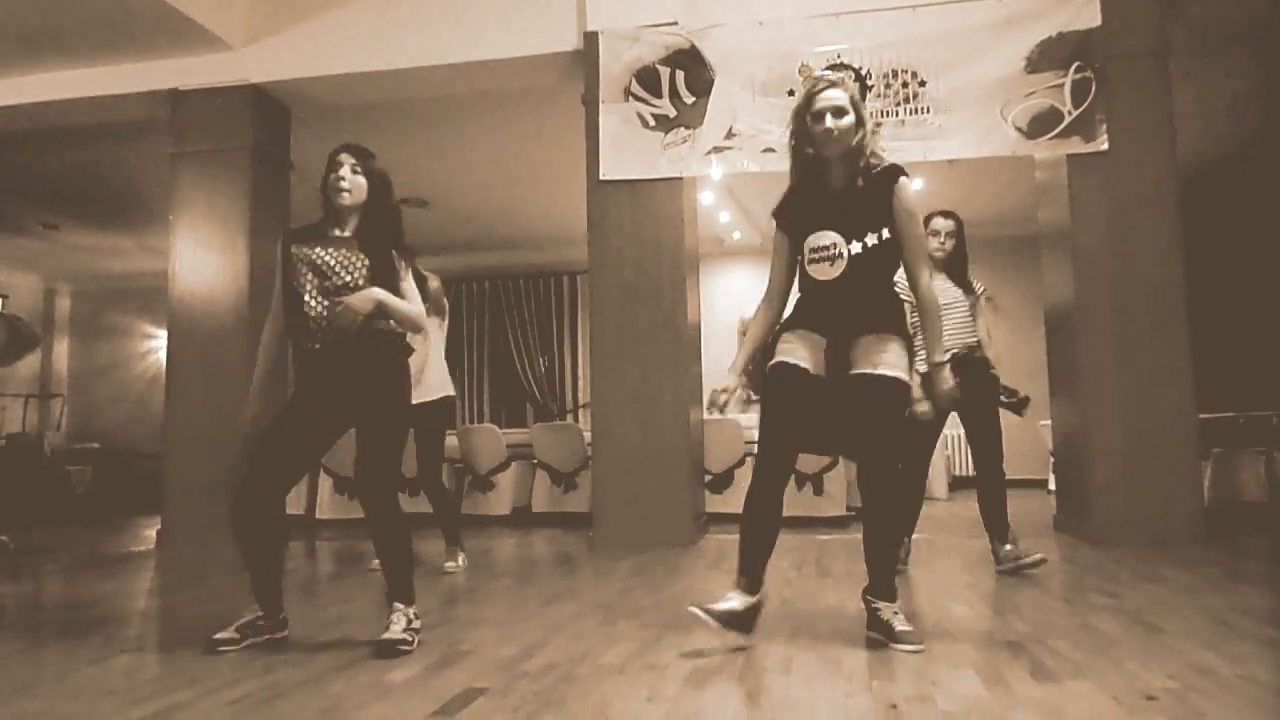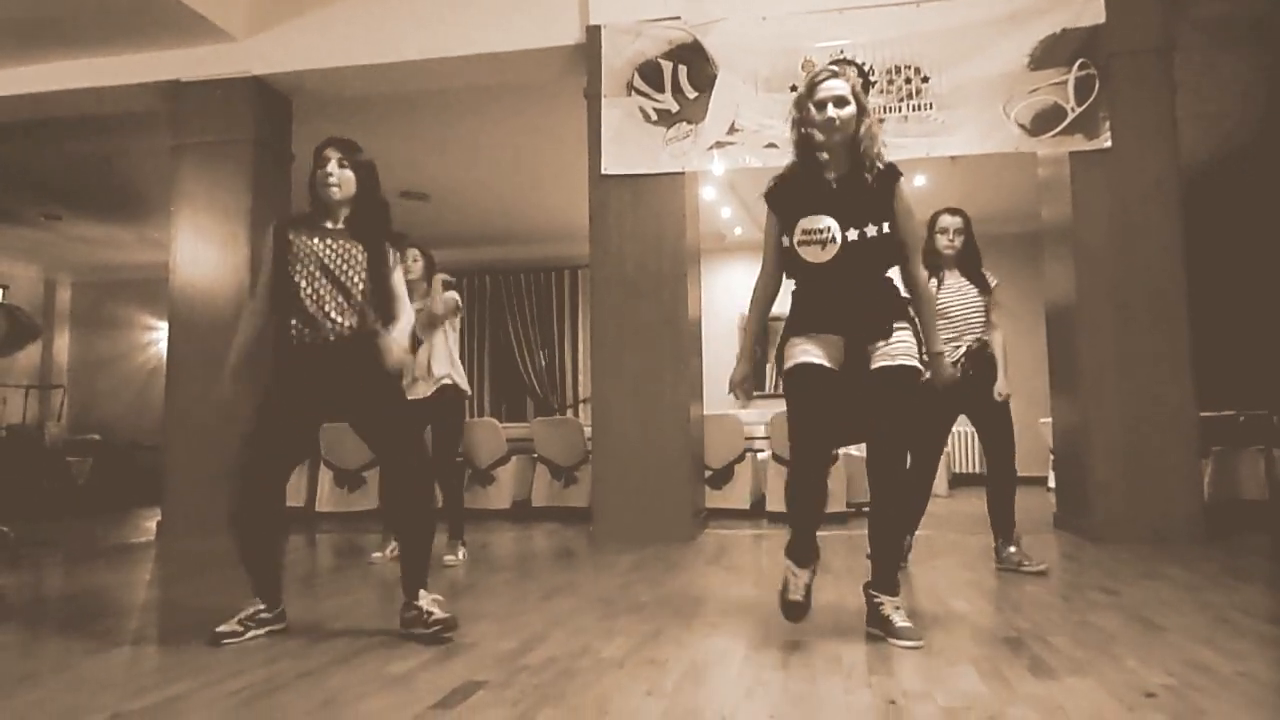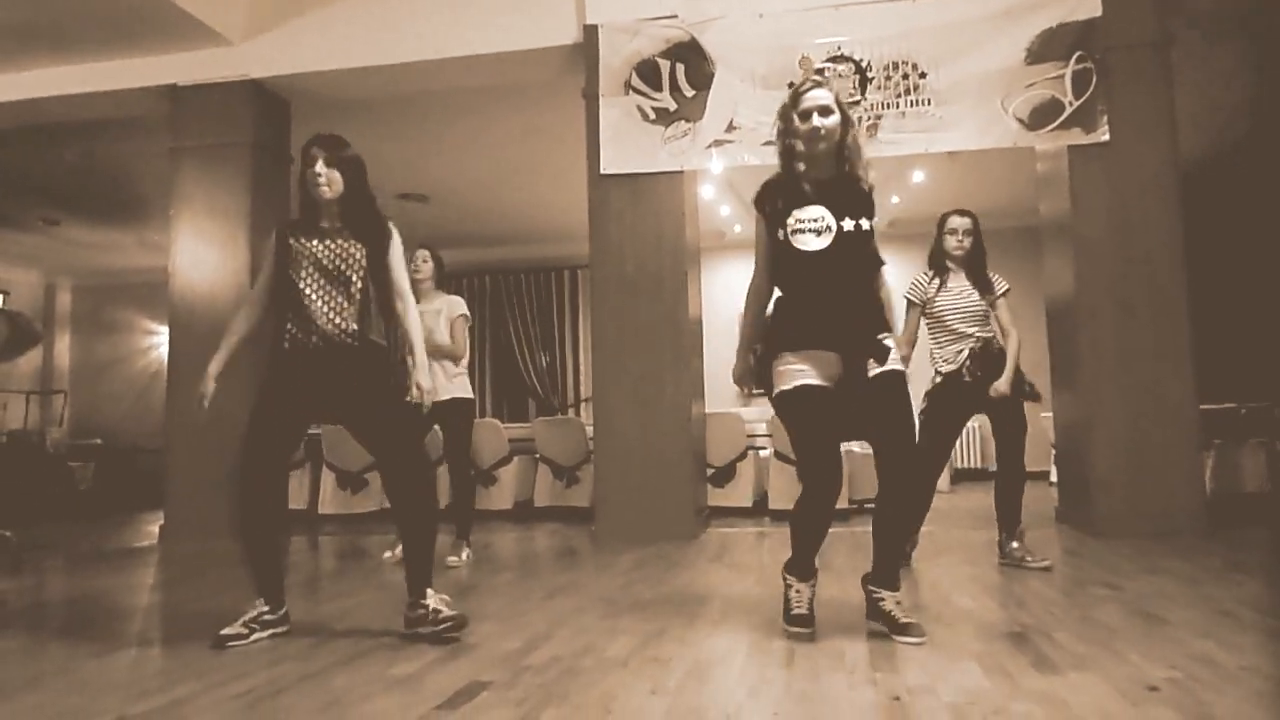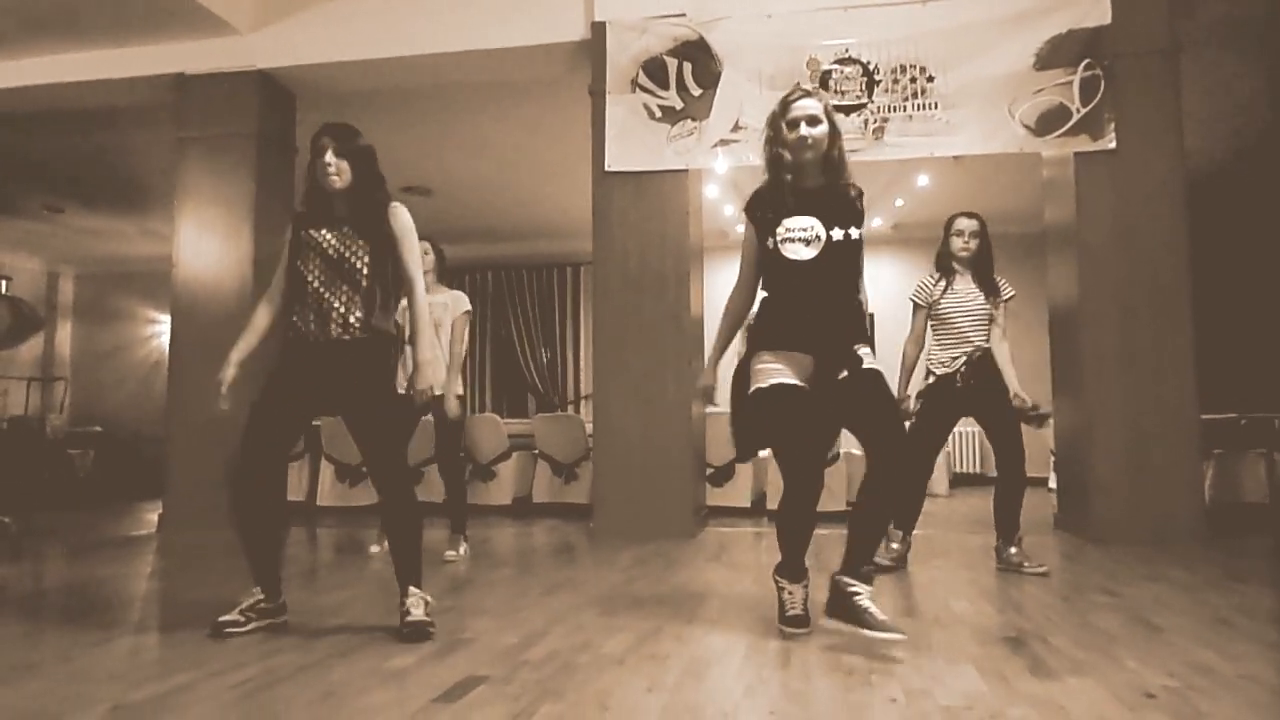
dt=0.2s
person 1, frame 1
left shoulder: (888, 185)
right shoulder: (794, 206)
left elbow: (920, 274)
right elbow: (772, 298)
left wrist: (936, 360)
right wrist: (734, 373)
left hip: (875, 336)
right hip: (807, 335)
left knee: (881, 469)
right knee: (772, 458)
left ankle: (882, 602)
right ankle: (745, 595)
person 1, frame 2
left shoulder: (884, 181)
right shoulder: (788, 190)
left elbow: (912, 264)
right elbow: (768, 277)
left wrist: (934, 345)
right wrist: (745, 358)
left hip: (884, 329)
right hip: (814, 331)
left knee: (889, 467)
right knee: (811, 454)
left ankle: (883, 597)
right ankle: (800, 554)
person 1, frame 3
left shoulder: (860, 191)
right shoulder: (775, 196)
right elbow: (762, 283)
left wrist: (894, 341)
right wrist: (745, 356)
left hip: (869, 343)
right hip: (802, 348)
left knee: (900, 466)
right knee: (823, 478)
left ankle: (883, 593)
right ankle: (799, 579)
person 1, frame 4
left shoulder: (850, 199)
right shoulder: (766, 204)
right elbow: (745, 289)
left wrist: (870, 354)
right wrist: (712, 361)
left hip: (845, 347)
right hip: (780, 350)
left knee: (891, 450)
right knee: (802, 478)
left ankle: (852, 583)
right ankle: (791, 581)
person 2, frame 1
left shoulder: (385, 247)
right shoulder: (296, 243)
left elbow: (418, 319)
right elbow: (278, 318)
left wrist: (379, 297)
right wrist: (257, 388)
left hip: (378, 375)
right hip: (318, 382)
left knee: (376, 490)
right knee: (254, 493)
left ankle: (400, 609)
right ankle: (269, 612)
person 2, frame 2
left shoulder: (376, 239)
right shoulder: (285, 233)
left elbow: (402, 302)
right elbow: (261, 303)
left wrist: (401, 333)
right wrist: (235, 366)
left hip: (366, 371)
right hip: (299, 372)
left knee: (414, 475)
right knee: (255, 489)
left ankle: (416, 599)
right ankle: (269, 605)
person 2, frame 3
left shoulder: (379, 232)
right shoulder: (287, 235)
left elbow: (401, 301)
right elbow: (257, 303)
left wrist: (419, 362)
right wrist: (216, 363)
left hip: (361, 369)
right hip: (294, 370)
left knee: (412, 478)
right knee: (255, 485)
left ankle: (423, 599)
right ankle: (271, 606)
person 2, frame 4
left shoulder: (389, 216)
right shoulder: (302, 226)
left elbow: (416, 291)
right elbow: (275, 299)
left wrist: (423, 360)
right wrist: (234, 359)
left hip: (364, 361)
right hip: (300, 361)
left knee: (391, 476)
right knee: (250, 474)
left ankle: (413, 594)
right ankle: (269, 596)
person 3, frame 1
left shoulder: (967, 282)
right shoulder: (907, 281)
left elbow: (983, 333)
left wrist: (997, 376)
right wrist: (916, 392)
left hip: (974, 376)
left knee: (990, 460)
right knee: (914, 465)
left ankle: (1003, 546)
right ankle: (900, 545)
person 3, frame 2
left shoulder: (982, 279)
left elbow: (996, 332)
left wrist: (1002, 378)
left hip: (983, 375)
left knee: (1002, 461)
right knee: (922, 464)
left ankle: (1007, 547)
right ankle: (900, 541)
person 3, frame 3
left shoulder: (989, 281)
right shoulder: (924, 284)
left elbow: (1010, 333)
right elbow: (909, 339)
left wrist: (1008, 375)
left hip: (994, 373)
right hip: (951, 381)
left knee: (1012, 457)
right knee: (927, 461)
left ankle: (1011, 541)
person 3, frame 4
left shoulder: (994, 285)
right shoulder: (930, 285)
left elbow: (999, 338)
right elbow: (914, 342)
left wrist: (1013, 386)
right wrist: (903, 391)
left hip: (988, 379)
right hip: (944, 383)
left knee: (1013, 463)
right knee: (915, 463)
left ankle: (1008, 547)
right ankle: (898, 540)
person 4, frame 1
left shoulder: (435, 309)
left elbow: (435, 287)
left wrist: (419, 272)
left hip: (432, 399)
left knee: (428, 475)
left ankle: (454, 546)
person 4, frame 2
left shoulder: (449, 298)
left elbow: (435, 313)
left wrist: (437, 282)
left hip: (446, 389)
right hip: (412, 394)
left knee: (444, 466)
left ankle: (456, 540)
right ankle: (393, 538)
person 4, frame 3
left shoulder: (454, 305)
left elbow: (457, 354)
left wrist: (425, 339)
left hip: (454, 396)
left knee: (460, 469)
left ankle: (462, 541)
person 4, frame 4
left shoulder: (455, 300)
right shoulder: (406, 303)
left elbow: (459, 349)
right elbow: (400, 346)
left wrist: (450, 392)
left hip: (444, 391)
right hip: (409, 391)
left knee: (450, 463)
left ankle: (458, 535)
right ankle: (390, 531)
